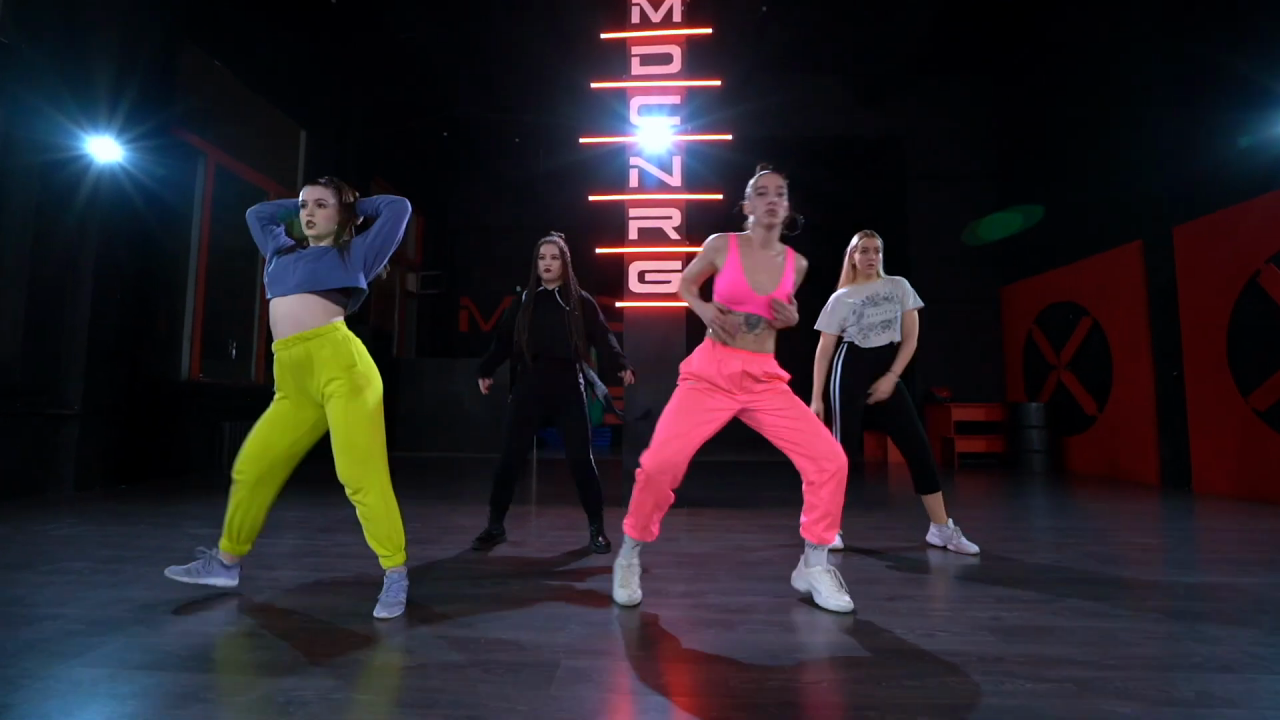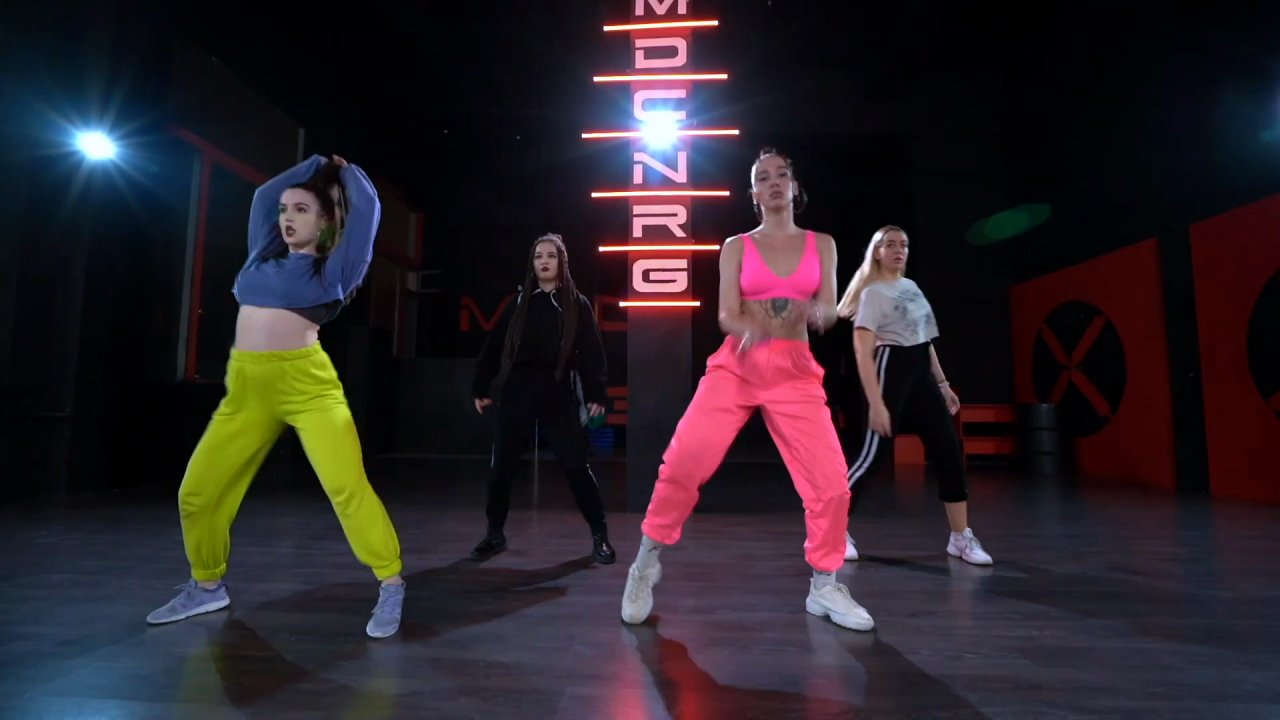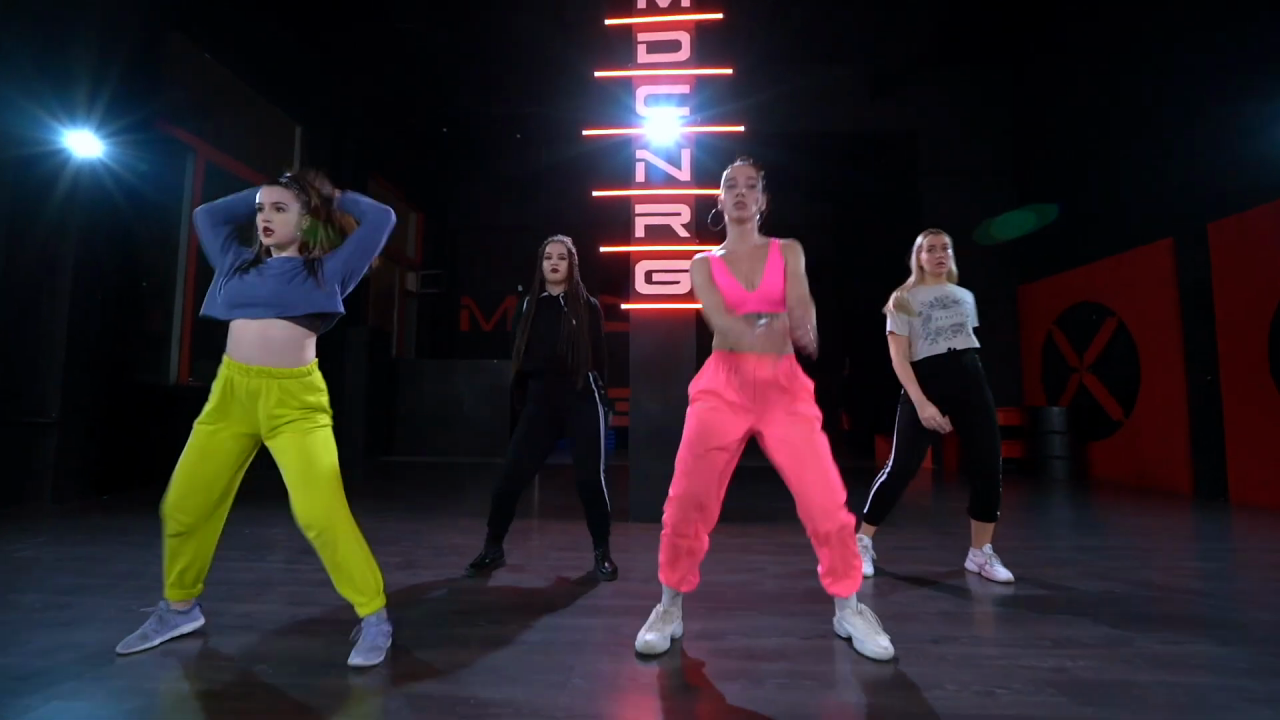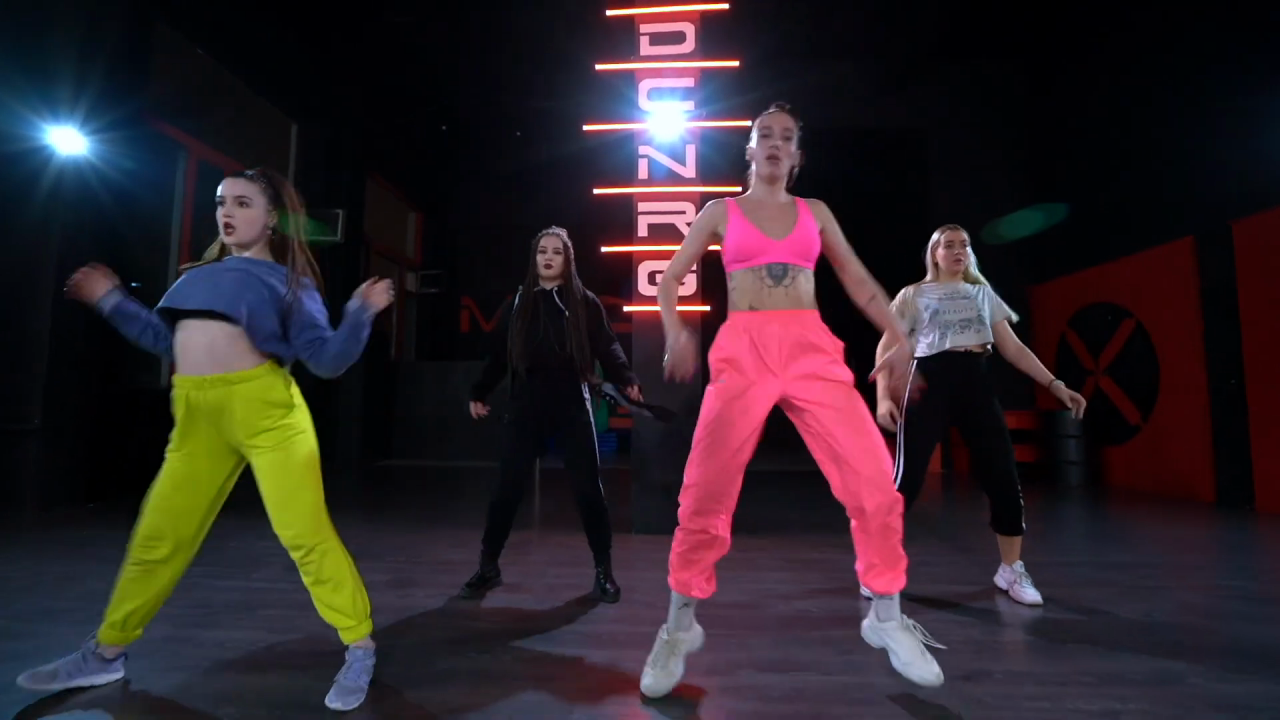
dt=0.3s
person 1, frame 1
left shoulder: (796, 262)
right shoulder: (721, 245)
right elbow: (686, 285)
left wrist: (788, 314)
right wrist: (703, 311)
left hip: (765, 380)
right hip: (710, 374)
left knee: (829, 461)
right knee: (660, 465)
left ankle: (815, 567)
right ankle: (628, 558)
person 1, frame 2
left shoulder: (822, 244)
right shoulder: (737, 246)
left elbow: (829, 308)
right elbow: (727, 310)
left wrist: (818, 311)
right wrist: (744, 332)
left hip: (795, 375)
right hip: (736, 367)
left knee: (830, 483)
right knee: (684, 462)
left ankle: (825, 588)
right ankle: (646, 564)
person 1, frame 3
left shoulder: (788, 251)
right shoulder: (703, 265)
left elbow: (801, 310)
right elbow: (715, 315)
left wrist: (803, 327)
right wrist: (753, 331)
left hip: (784, 388)
right hip: (721, 388)
left knee: (824, 506)
right knee: (687, 505)
left ankle: (849, 608)
right ankle: (670, 607)
person 1, frame 4
left shoulder: (816, 213)
right shoulder: (720, 212)
left elbow: (859, 282)
right elbow: (670, 279)
left wrist: (899, 338)
right wrist: (674, 327)
left hip: (812, 352)
right hip: (742, 353)
left knee: (873, 478)
right knee: (706, 489)
person 2, frame 1
left shoulder: (354, 257)
right shoulder: (283, 252)
left elbow: (398, 208)
right elbow: (258, 213)
left wrist: (356, 203)
right wrist: (304, 196)
left hip: (340, 363)
right hip: (293, 379)
left knee: (361, 475)
right knee: (253, 470)
left ankle: (396, 575)
right ankle: (226, 561)
person 2, frame 2
left shoulder: (336, 265)
right shoulder: (266, 253)
left elbow: (366, 206)
right elbow: (263, 196)
left wrist: (344, 170)
right wrist: (316, 165)
left hip: (308, 386)
right hip: (247, 390)
left knee: (346, 484)
right knee: (198, 493)
left ankle: (390, 587)
right ankle: (208, 586)
person 2, frame 3
left shoulder: (326, 267)
right shoulder: (241, 265)
left elbow: (381, 220)
right elbow: (205, 215)
left wrist: (337, 200)
right wrist: (259, 198)
left hip: (297, 405)
right hip: (233, 398)
left knee: (323, 517)
right knee: (184, 507)
left ankle: (374, 618)
right ankle: (180, 607)
person 2, frame 4
left shoulder: (291, 284)
right shoulder: (202, 274)
left elbow: (328, 361)
right elbow: (166, 339)
left wrist: (362, 311)
right wrist: (110, 301)
left hip: (268, 410)
right hip: (201, 420)
left knee: (304, 531)
right knee: (156, 539)
left ankle: (358, 650)
person 3, frame 1
left shoulder: (899, 286)
right shoulder: (840, 299)
left elbow: (910, 337)
right elbow: (823, 351)
left wrist: (891, 376)
right wrist: (817, 397)
left hip: (888, 370)
right hip: (850, 369)
left knee: (918, 446)
right knee: (845, 449)
left ankle: (942, 528)
person 3, frame 2
left shoulder: (910, 286)
right shoulder: (871, 294)
right elbow: (863, 351)
left wrist: (942, 383)
right wrist: (876, 403)
left hip: (921, 372)
right hip: (891, 369)
left knee: (949, 451)
right knee: (873, 454)
left ankle: (961, 537)
person 3, frame 3
left shoulder: (965, 296)
right shoulder: (904, 299)
right elbow: (899, 355)
right wrist: (923, 402)
left hip: (970, 377)
right hip: (926, 379)
left knee: (987, 468)
right knee: (901, 468)
left ankle: (981, 553)
right ankle: (862, 543)
person 3, frame 4
left shoulder: (984, 294)
right shoulder: (914, 295)
left elbow: (1012, 347)
right elbow: (887, 347)
left wrist: (1056, 385)
right wrist: (884, 396)
left hip: (976, 382)
right hip: (929, 380)
left knee: (1003, 480)
right knee: (908, 478)
left ankle: (1011, 570)
person 4, frame 1
left shoulder: (580, 301)
right shoulder: (525, 300)
left elbow: (602, 335)
right elbow: (503, 339)
left wrist: (619, 364)
right wrist: (486, 369)
left hip: (569, 389)
right hip: (529, 388)
left knee: (580, 459)
right knee: (510, 457)
left ankle: (597, 528)
right ankle: (495, 525)
person 4, frame 2
left shoulder: (577, 305)
right shoulder: (521, 304)
left elbow: (591, 350)
right elbow: (495, 345)
left wrist: (597, 393)
right wrist: (481, 386)
left hip: (561, 396)
right hip: (518, 392)
left knee: (576, 467)
right knee: (502, 466)
left ankle: (600, 537)
right ankle: (495, 534)
person 4, frame 3
left shoulder: (587, 306)
right shoulder: (529, 307)
left elbow: (597, 357)
right elbow: (521, 361)
left wrist: (602, 399)
right wrist: (523, 406)
left hip: (582, 402)
right hip: (541, 403)
left knee: (590, 479)
right knee: (512, 476)
left ankle: (602, 552)
right ankle: (493, 548)
person 4, frame 4
left shoulder: (583, 302)
right shoulder: (519, 302)
left elbow: (607, 346)
right elbow: (500, 355)
left wrist: (626, 379)
right wrist: (479, 392)
left hip: (571, 402)
right hip: (528, 403)
left knee: (587, 487)
right knee: (507, 486)
left ankle: (603, 570)
right ankle: (489, 566)
